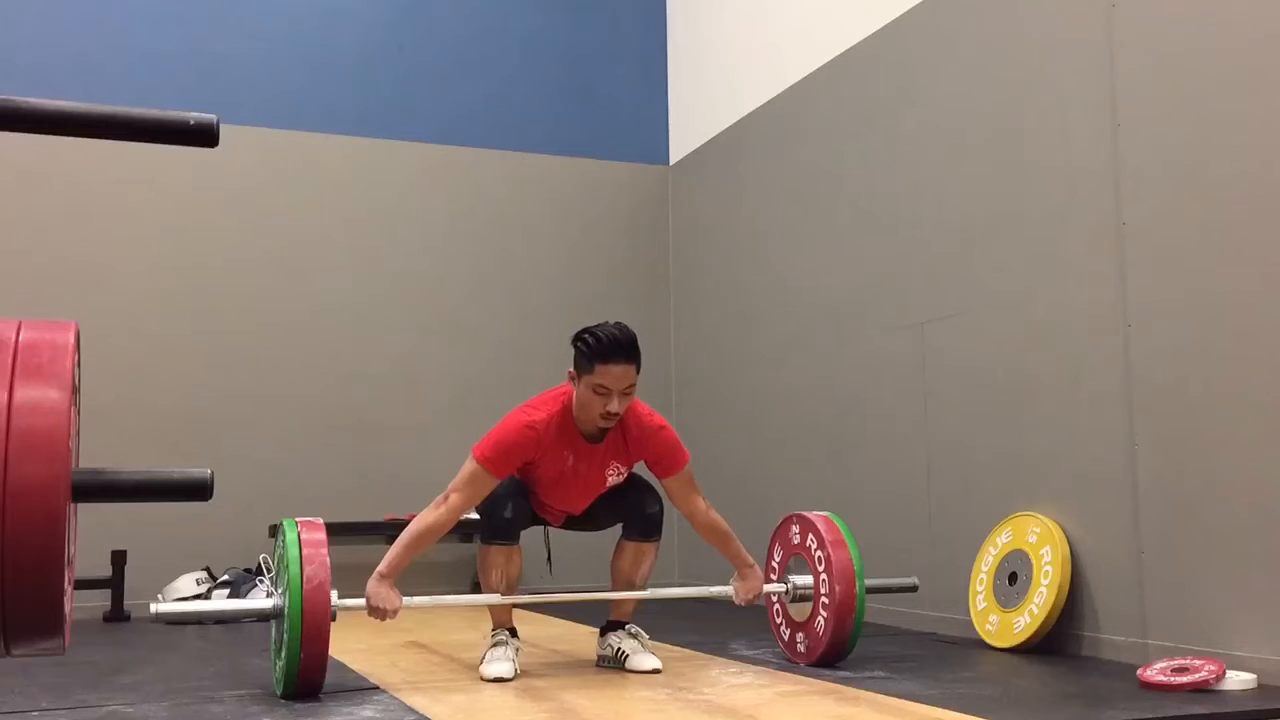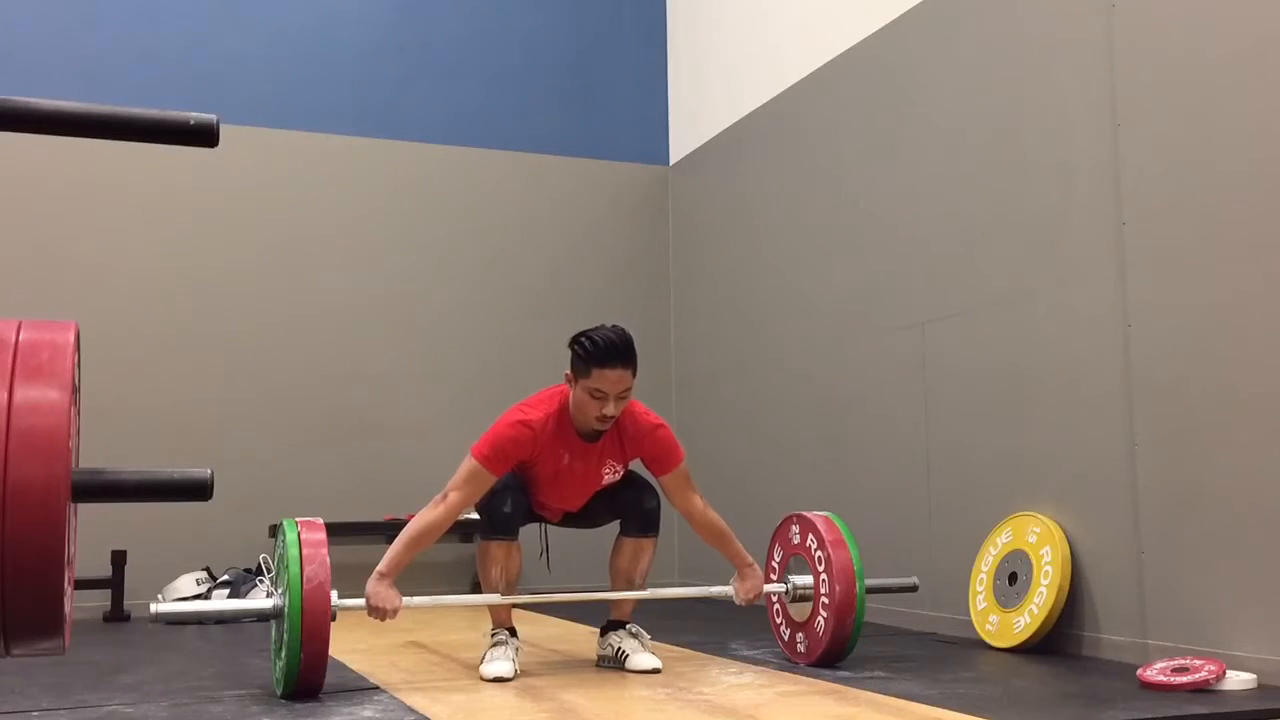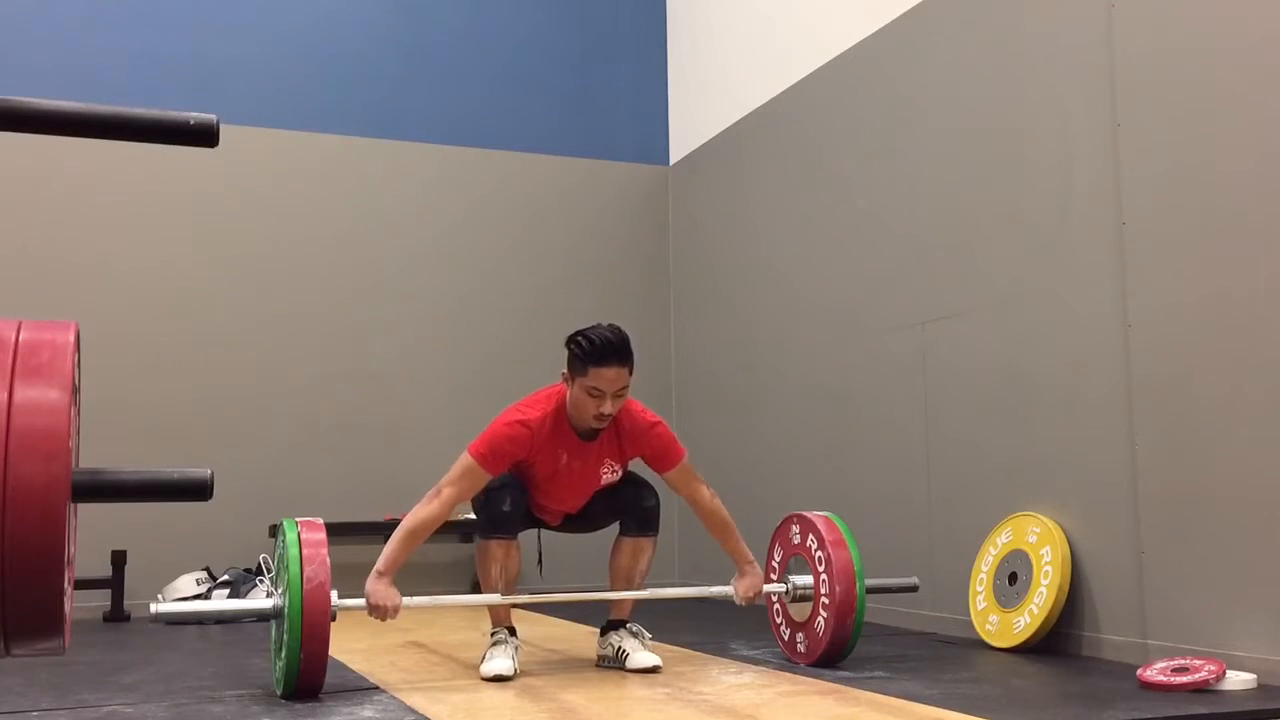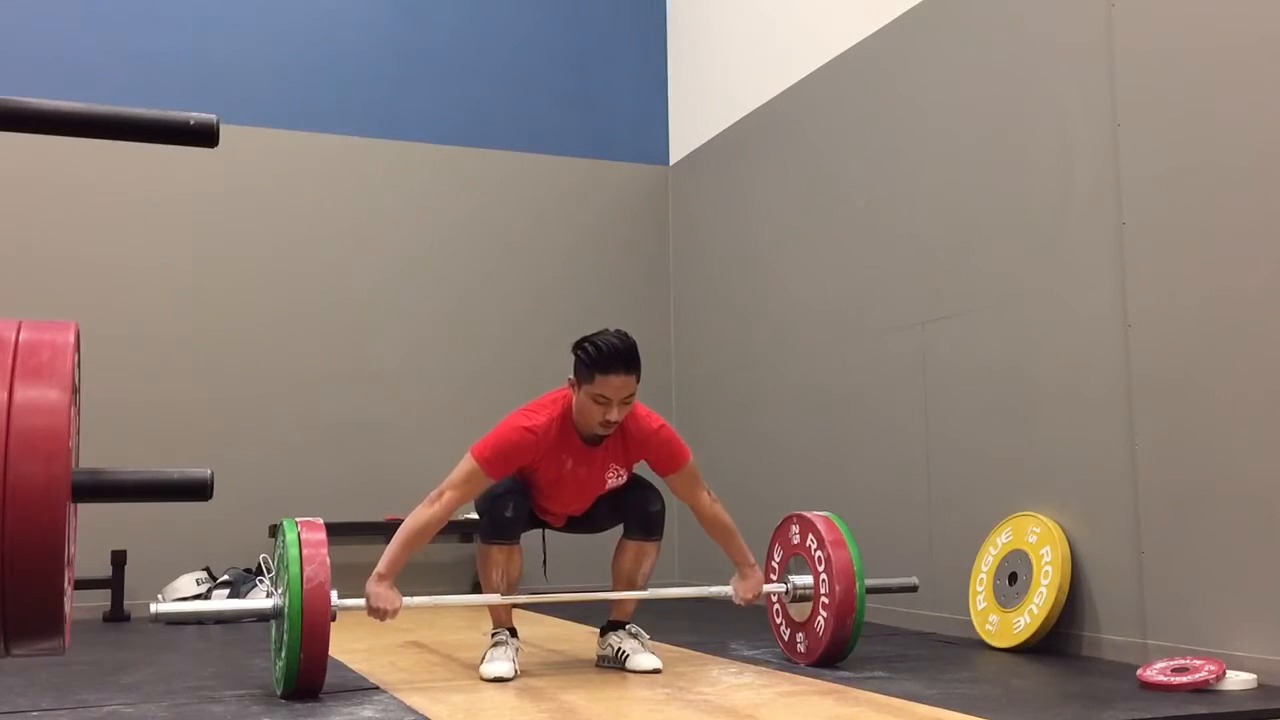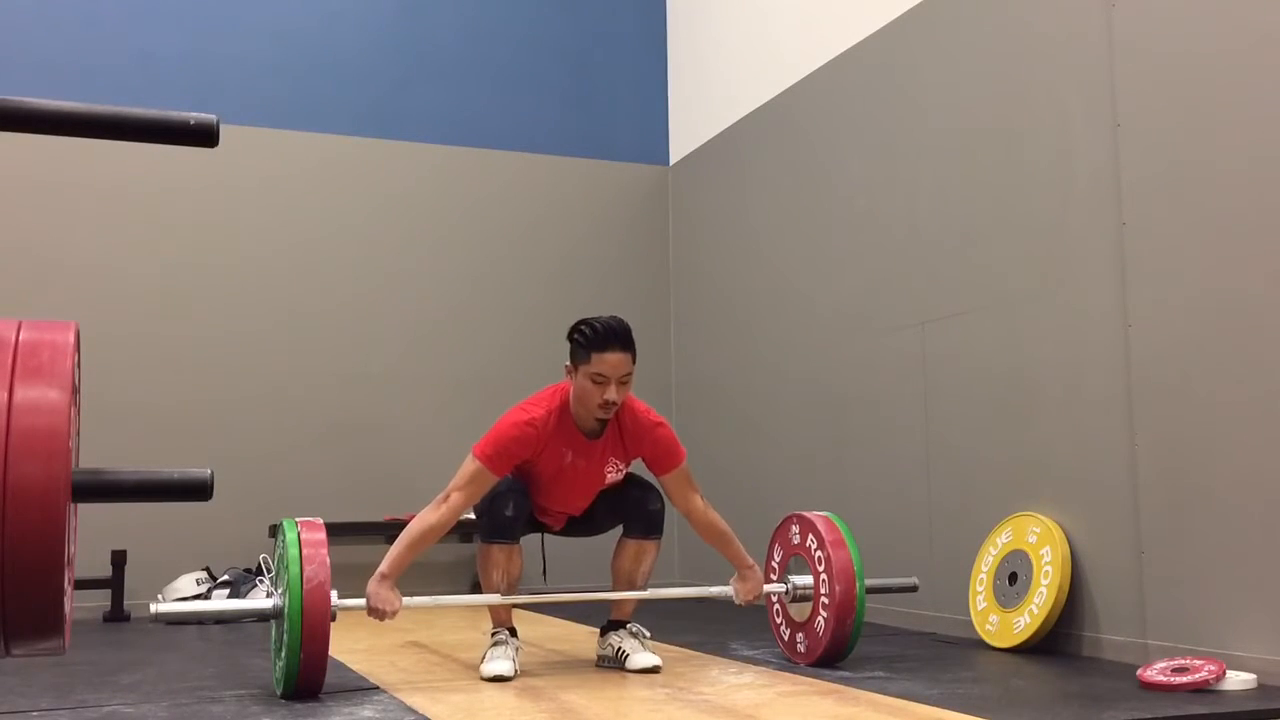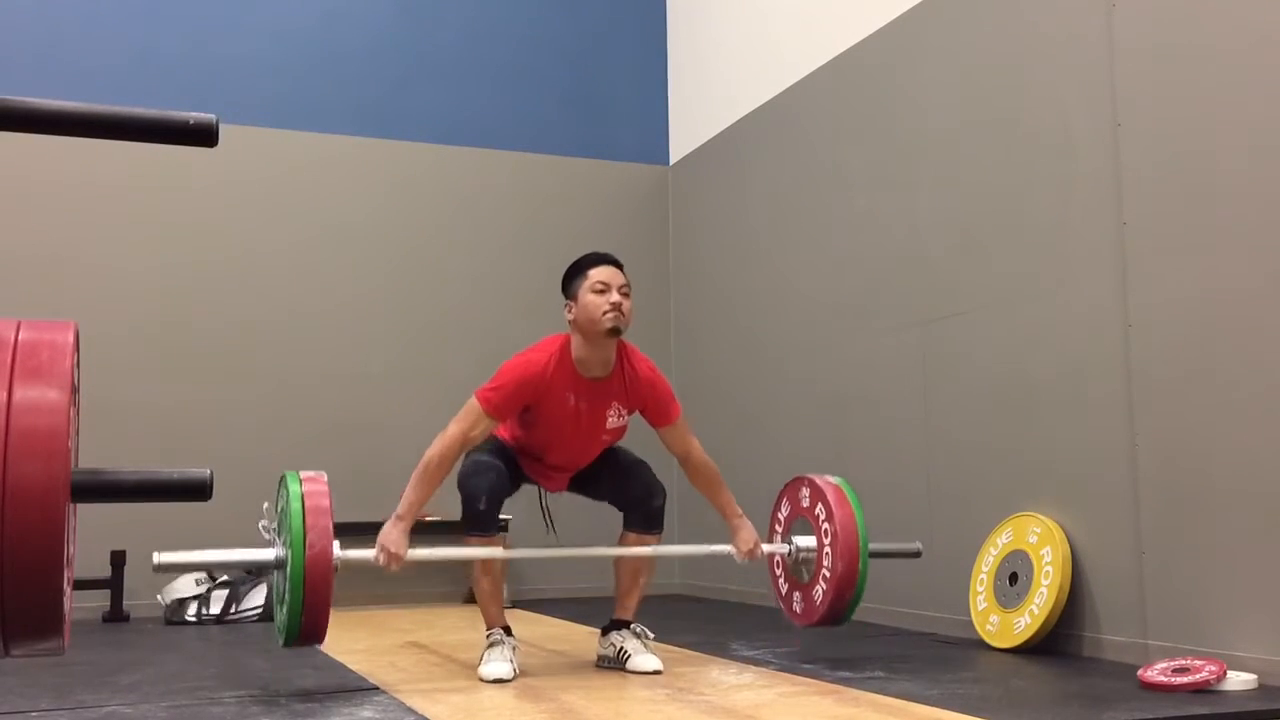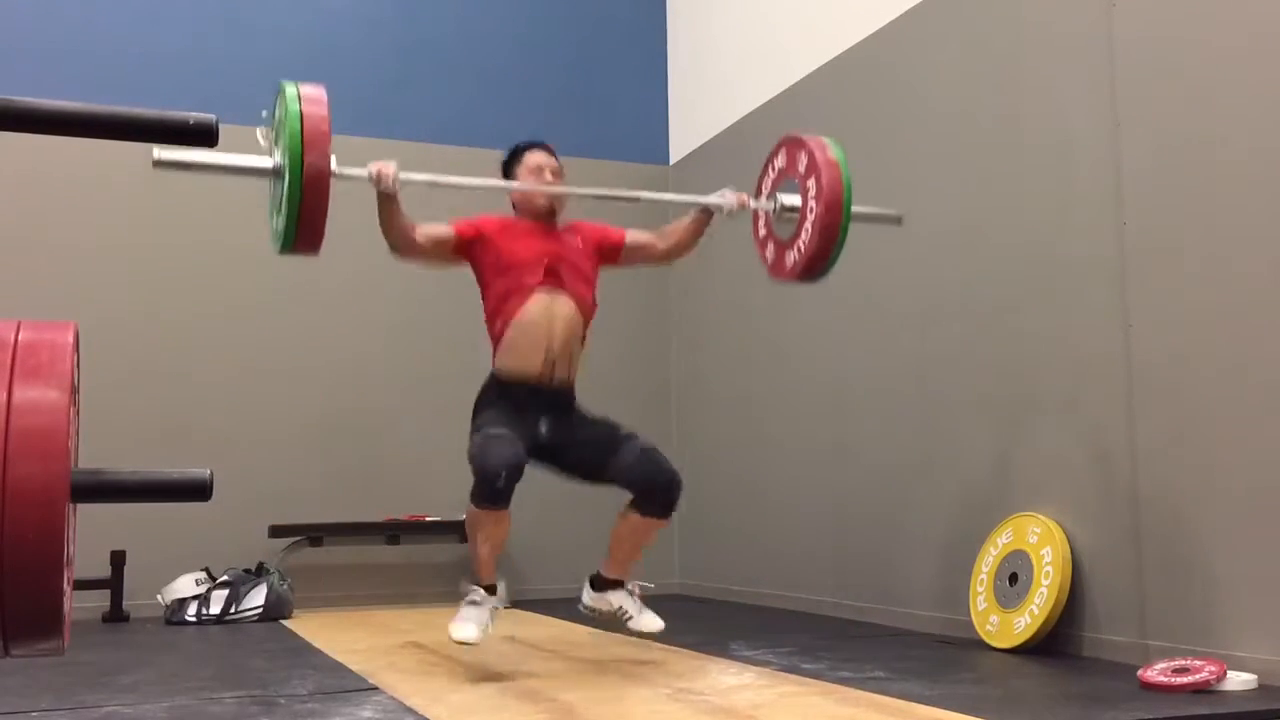
dt=0.7s
person 1, frame 1
left shoulder: (650, 431)
right shoulder: (530, 426)
left elbow: (697, 507)
right elbow: (450, 504)
left wrist: (747, 569)
right wrist: (383, 577)
left hip: (588, 503)
right hip: (526, 498)
left knee: (646, 507)
right knee: (500, 506)
left ankle: (617, 634)
right ankle: (503, 638)
person 1, frame 2
left shoulder: (646, 429)
right shoulder: (526, 424)
left elbow: (692, 504)
right elbow: (449, 502)
left wrist: (746, 567)
right wrist: (383, 577)
left hip: (585, 500)
right hip: (524, 495)
left knee: (643, 503)
right knee: (499, 503)
left ankle: (617, 633)
right ankle: (503, 637)
person 1, frame 3
left shoulder: (643, 427)
right shoulder: (525, 424)
left elbow: (699, 493)
right elbow: (443, 496)
left wrist: (746, 566)
right wrist: (381, 576)
left hip: (583, 505)
right hip: (521, 499)
left knee: (642, 501)
right knee: (497, 500)
left ankle: (617, 633)
right ankle: (502, 638)
person 1, frame 4
left shoulder: (650, 432)
right shoulder: (530, 428)
left elbow: (702, 499)
right elbow: (444, 499)
left wrist: (747, 569)
right wrist: (383, 579)
left hip: (586, 506)
right hip: (526, 500)
left knee: (648, 505)
right knee: (500, 505)
left ankle: (617, 633)
right ankle: (503, 638)
person 1, frame 5
left shoulder: (646, 427)
right shoulder: (529, 423)
left elbow: (694, 504)
right elbow: (450, 503)
left wrist: (746, 569)
right wrist: (384, 579)
left hip: (585, 508)
right hip: (525, 505)
left knee: (646, 504)
right knee: (500, 503)
left ankle: (617, 633)
right ankle: (503, 639)
person 1, frame 6
left shoulder: (641, 376)
right shoulder: (534, 368)
left elbow: (689, 452)
right elbow: (454, 440)
left wrist: (738, 522)
right wrist: (399, 523)
left hip: (584, 459)
right hip: (515, 450)
left knee: (648, 496)
right knee: (478, 491)
left ankle: (619, 633)
right ankle: (498, 639)
person 1, frame 7
left shoulder: (588, 237)
right shoulder: (492, 235)
left elbow: (666, 244)
right elbow: (409, 243)
left wrist: (715, 209)
right wrist: (387, 191)
left hip: (565, 412)
right hip: (507, 405)
left knee: (659, 483)
right knee: (494, 472)
left ankle: (606, 586)
right ankle: (480, 597)
